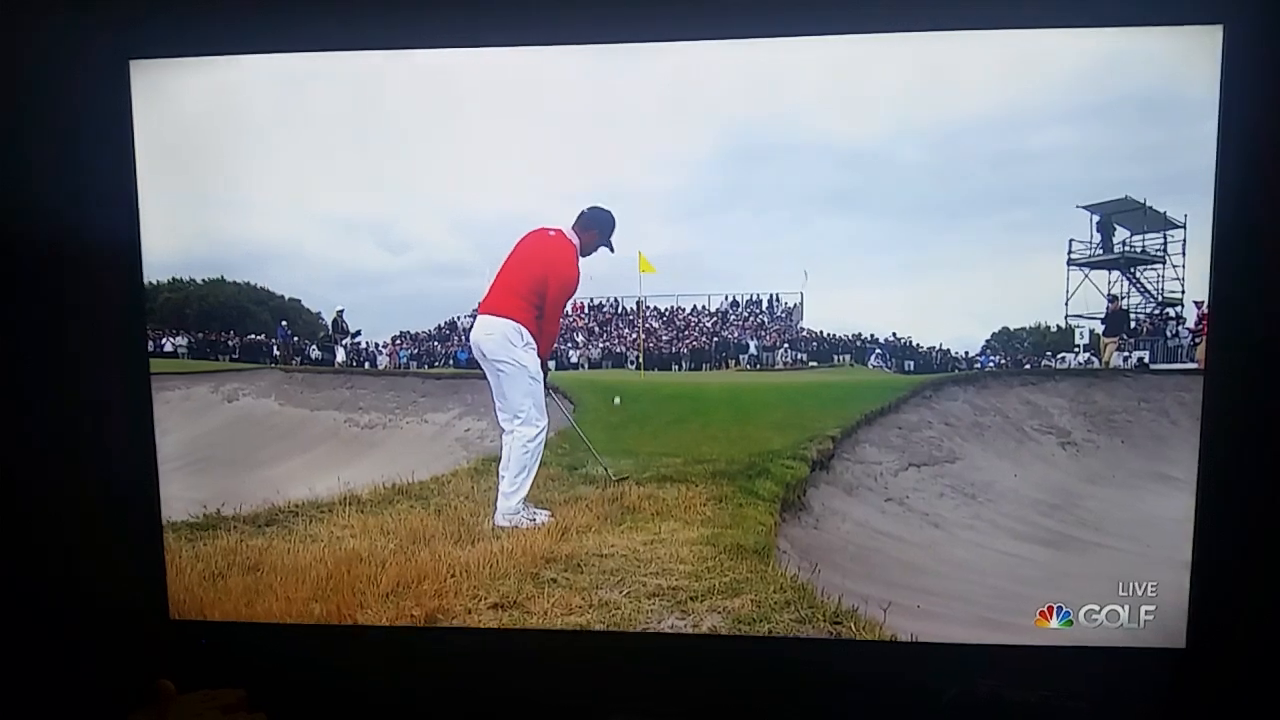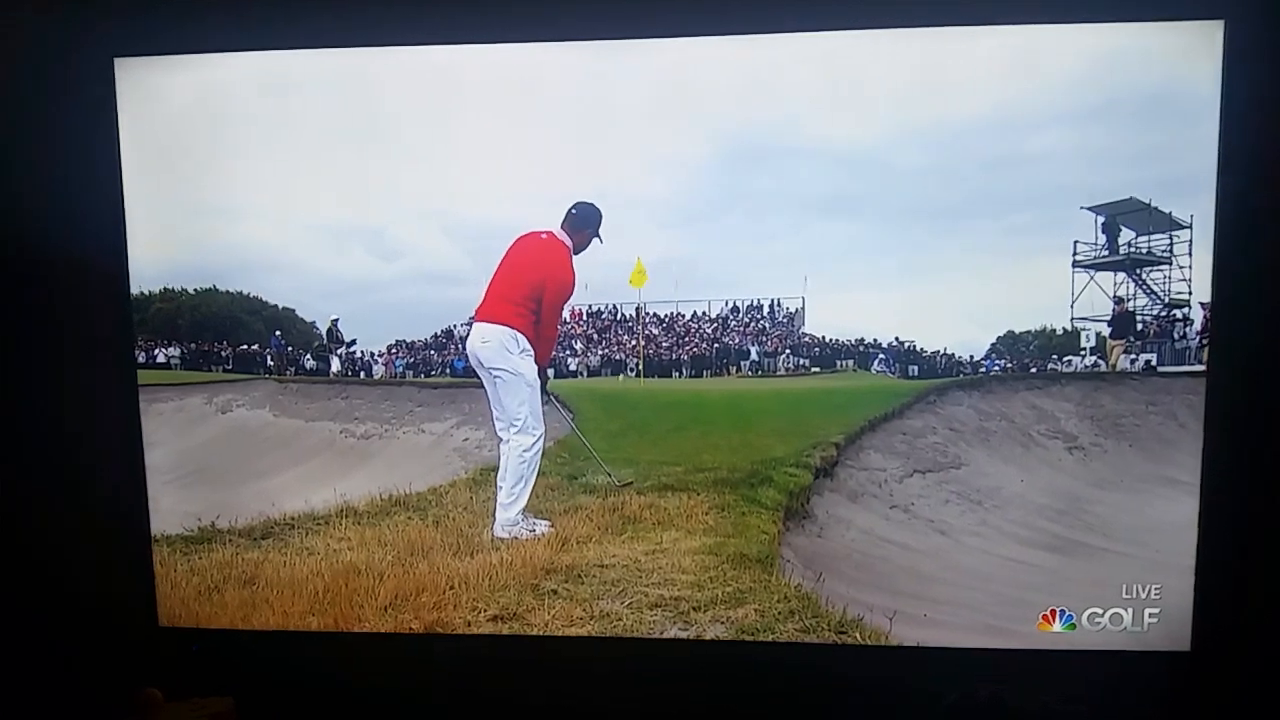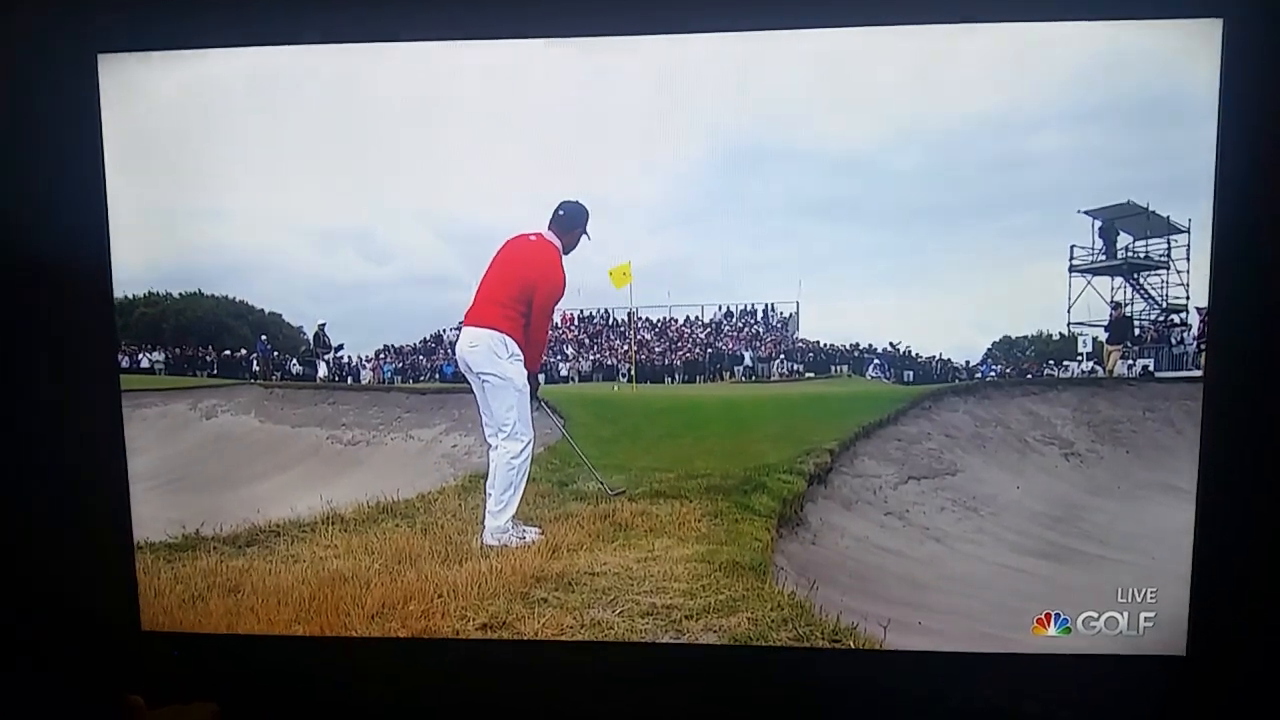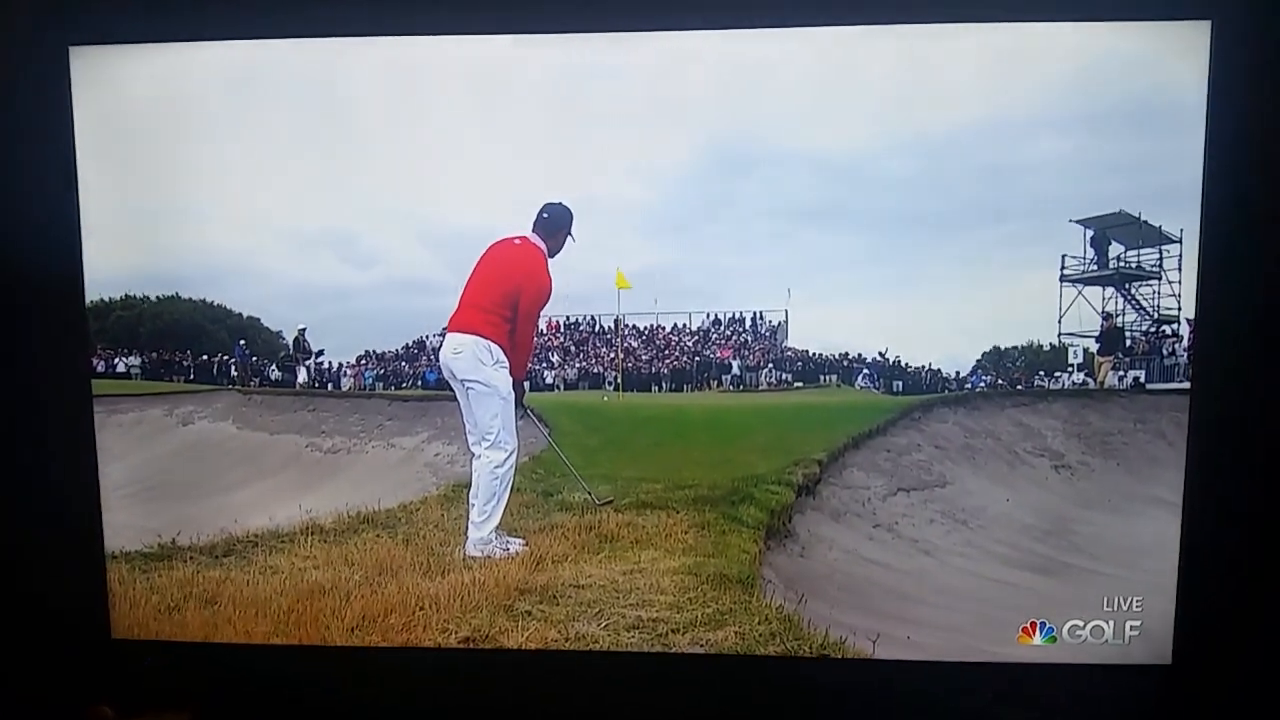
dt=0.4s
person 1, frame 1
left shoulder: (539, 236)
right shoulder: (567, 266)
right elbow: (550, 320)
left wrist: (537, 361)
right wrist: (542, 362)
left hip: (483, 329)
right hip: (509, 334)
left knee: (514, 424)
right knee: (532, 424)
left ankle: (511, 502)
right ankle: (509, 510)
person 1, frame 2
left shoulder: (529, 239)
right shoulder: (562, 269)
right elbow: (547, 324)
left wrist: (535, 366)
right wrist: (541, 369)
left hip: (480, 335)
right hip: (507, 341)
left knee: (511, 433)
right knee: (528, 433)
left ankle: (510, 513)
right ankle: (508, 521)
person 1, frame 3
left shoulder: (518, 242)
right shoulder: (551, 270)
right elbow: (538, 327)
left wrist: (525, 372)
right wrist: (532, 373)
left hip: (469, 340)
right hip: (496, 346)
left knee: (501, 438)
right knee: (517, 438)
left ankle: (499, 520)
right ankle: (498, 528)
person 1, frame 4
left shoulder: (503, 246)
right shoulder: (537, 274)
right elbow: (523, 332)
left wrist: (511, 377)
right wrist: (518, 380)
left hip: (453, 346)
right hip: (481, 352)
left knee: (485, 448)
right knee: (500, 448)
left ankle: (482, 530)
right ankle: (481, 539)
